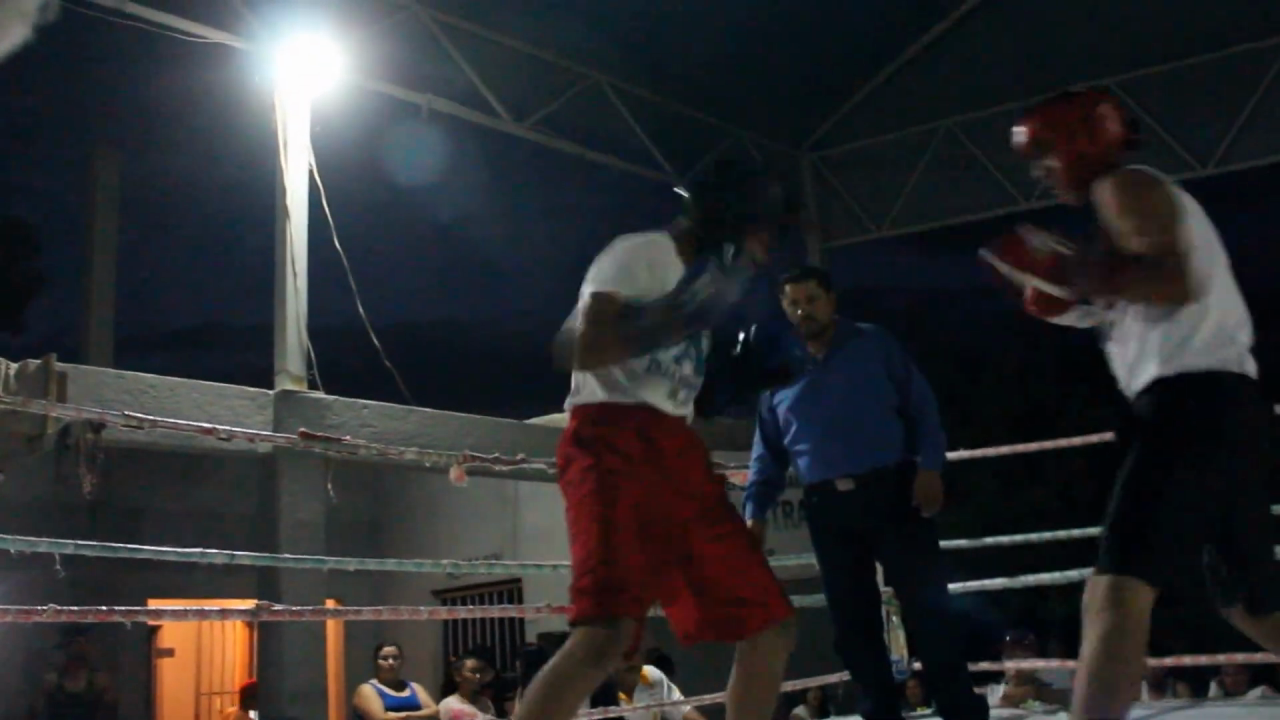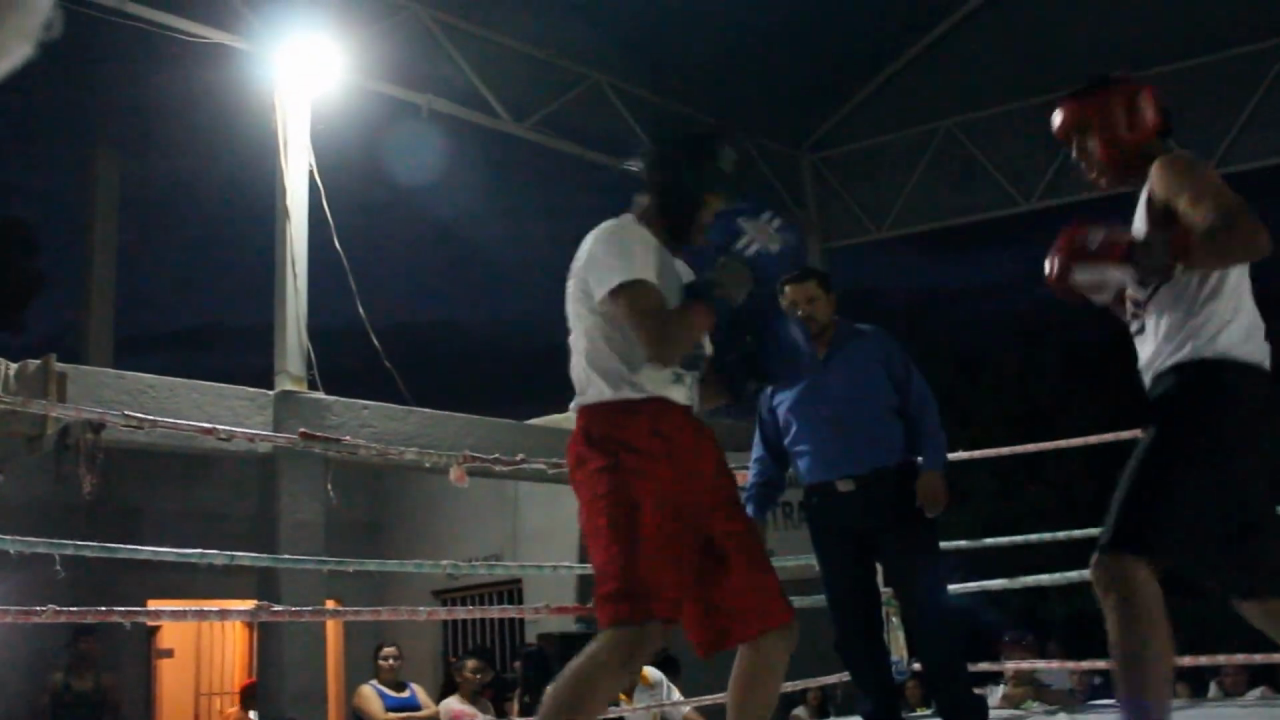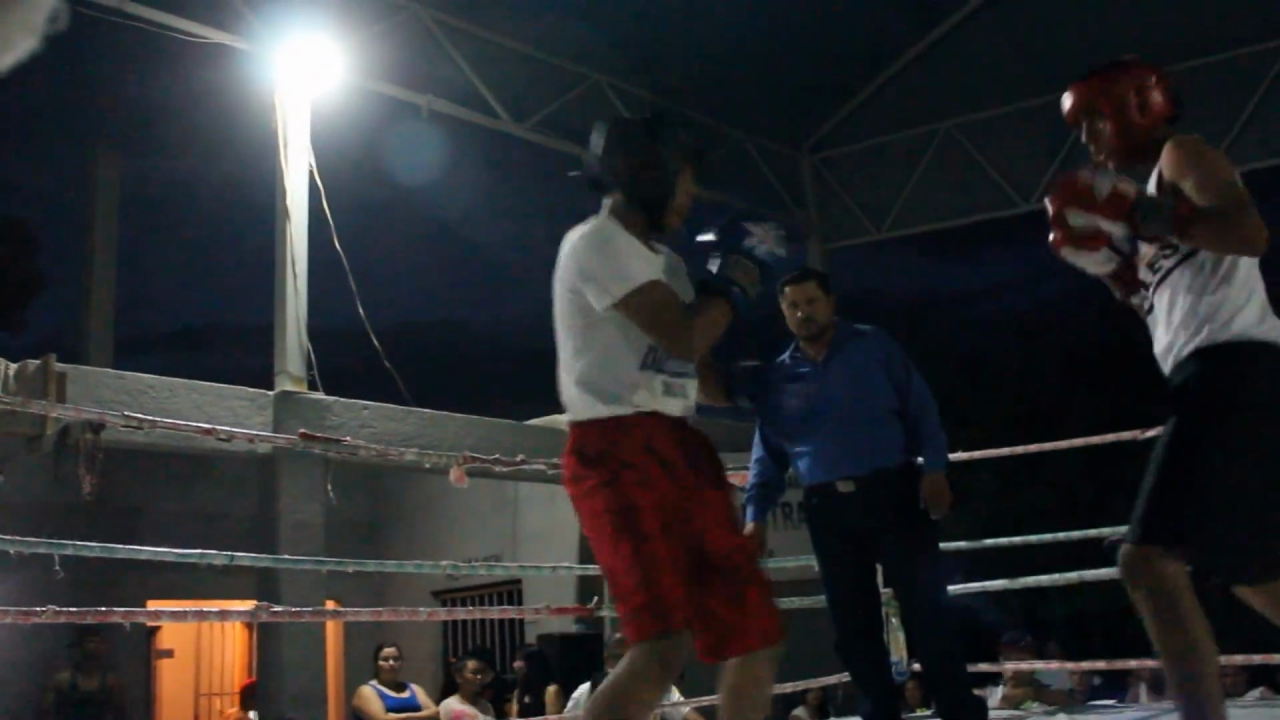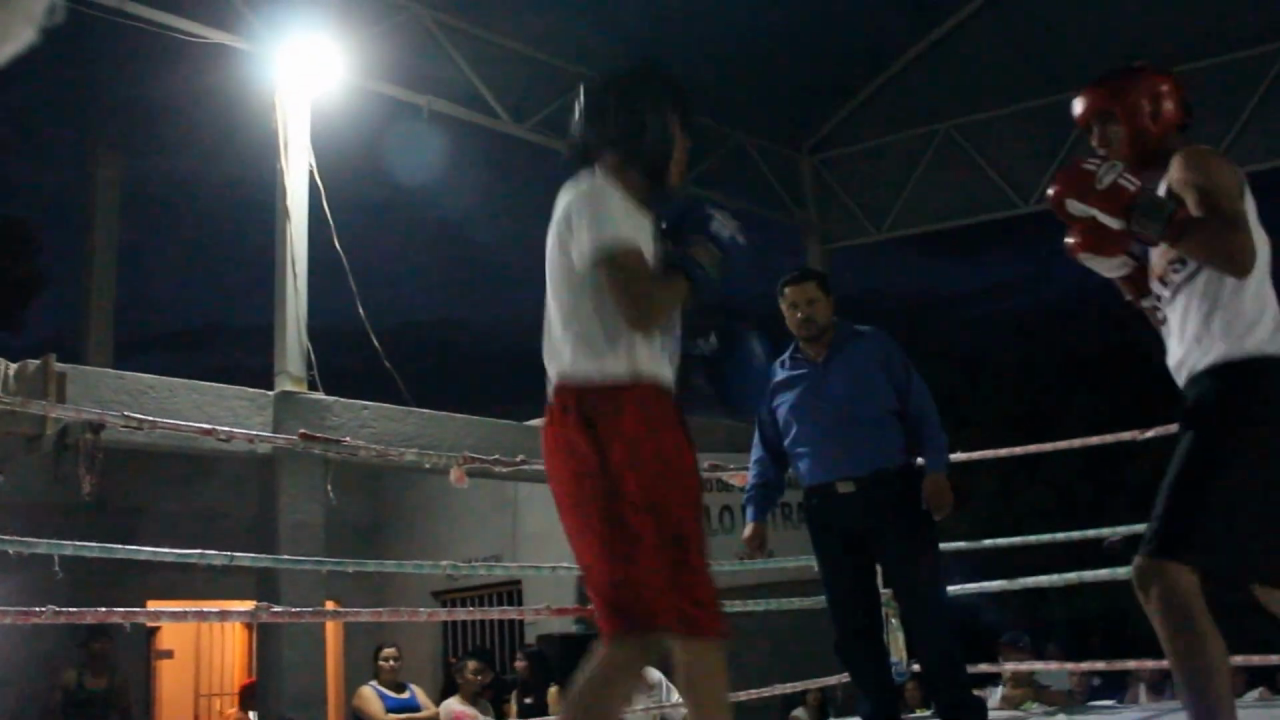
dt=0.1s
person 1, frame 1
left shoulder: (1125, 191)
right shoulder: (1159, 210)
left elbow: (1177, 286)
left wrist: (1055, 268)
right wrist: (1083, 306)
left hip: (1191, 403)
left knee: (1116, 590)
person 1, frame 2
left shoulder: (1172, 171)
right shoulder: (1167, 199)
left wrist: (1135, 251)
right wrist: (1109, 286)
left hip: (1205, 393)
left knee: (1120, 569)
person 1, frame 3
left shoulder: (1183, 154)
right shoulder: (1166, 178)
right elbow: (1168, 299)
left wrist: (1139, 215)
right wrist: (1105, 258)
left knee: (1149, 562)
person 1, frame 4
left shoulder: (1193, 164)
right shoulder: (1172, 185)
right elbow: (1179, 305)
left wrist: (1139, 214)
right wrist: (1119, 265)
left knee: (1161, 573)
person 2, frame 1
left shoulder: (696, 273)
right shoulder: (641, 257)
right elbow: (578, 350)
right wrist: (680, 315)
left hip: (674, 453)
right hip: (612, 447)
left knee: (768, 622)
right knee: (605, 633)
person 2, frame 2
left shoulder: (664, 255)
right shoulder: (616, 241)
right elbow: (661, 345)
right wrist: (731, 281)
left hip: (686, 447)
right hip: (623, 443)
left knee: (770, 625)
right knee: (637, 633)
person 2, frame 3
left shoulder: (642, 253)
right shoulder: (597, 244)
right elbow: (684, 339)
right wrist: (737, 273)
left hip: (676, 456)
right hip: (621, 454)
left knee: (755, 635)
right knee: (664, 643)
person 2, frame 4
left shoulder: (627, 211)
right shoulder: (597, 197)
right elbow: (641, 310)
right wrist: (698, 261)
left hip: (647, 426)
right hip: (602, 422)
left knee: (696, 626)
right knee: (637, 633)
person 3, frame 1
left shoulder: (873, 344)
left elbow: (920, 406)
right elbow: (767, 452)
left wrist: (929, 465)
right wrist: (754, 509)
left hip: (892, 490)
right hip: (827, 507)
left knee: (924, 602)
right knee: (852, 618)
person 3, frame 2
left shoulder: (873, 346)
right shoulder: (779, 376)
left elbow: (920, 406)
right elbow: (767, 453)
left wrist: (931, 466)
right wrist: (755, 510)
left hip: (893, 491)
right hip: (827, 508)
left knee: (924, 602)
right knee: (852, 619)
person 3, frame 3
left shoulder: (873, 346)
right shoulder: (778, 378)
left elbow: (920, 408)
right elbow: (767, 455)
left wrist: (934, 467)
right wrist: (756, 513)
left hip: (893, 491)
right hip: (827, 508)
left knee: (924, 604)
right knee: (853, 620)
person 3, frame 4
left shoulder: (873, 347)
right shoulder: (777, 379)
left elbow: (920, 409)
right elbow: (767, 455)
left wrist: (935, 468)
right wrist: (756, 514)
left hip: (892, 492)
right hip: (827, 510)
left knee: (923, 604)
right knee: (853, 621)
